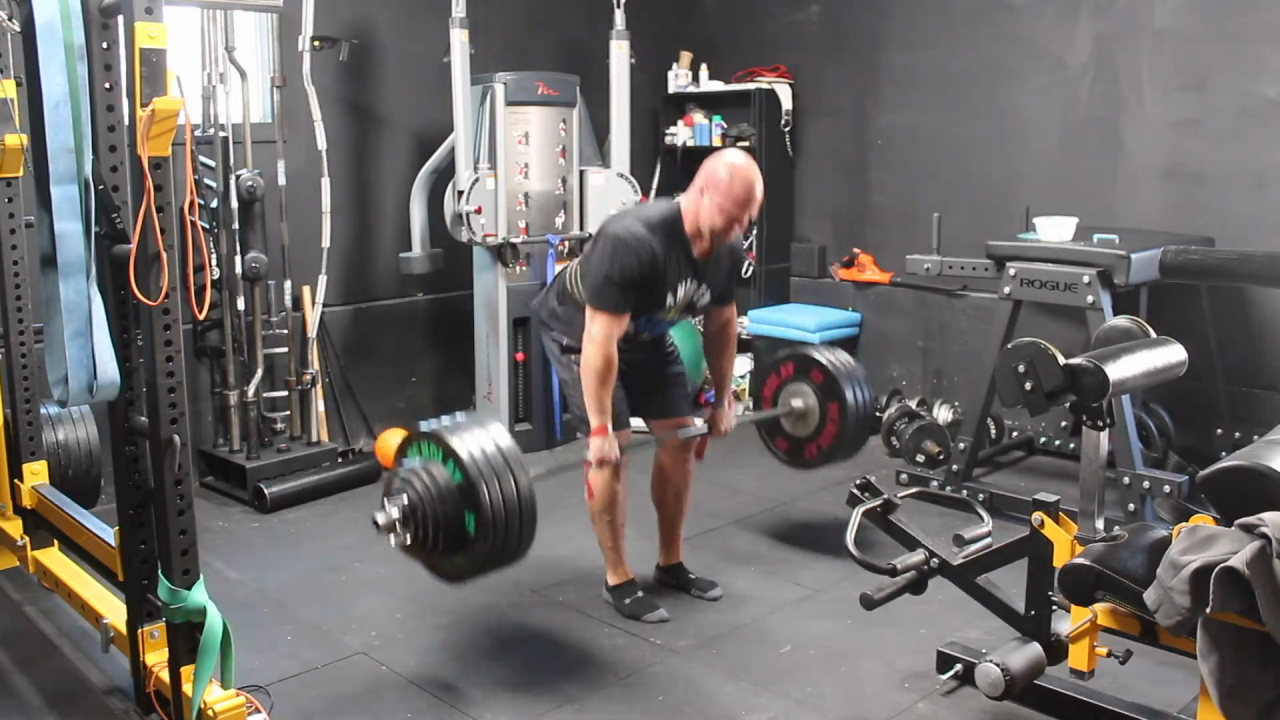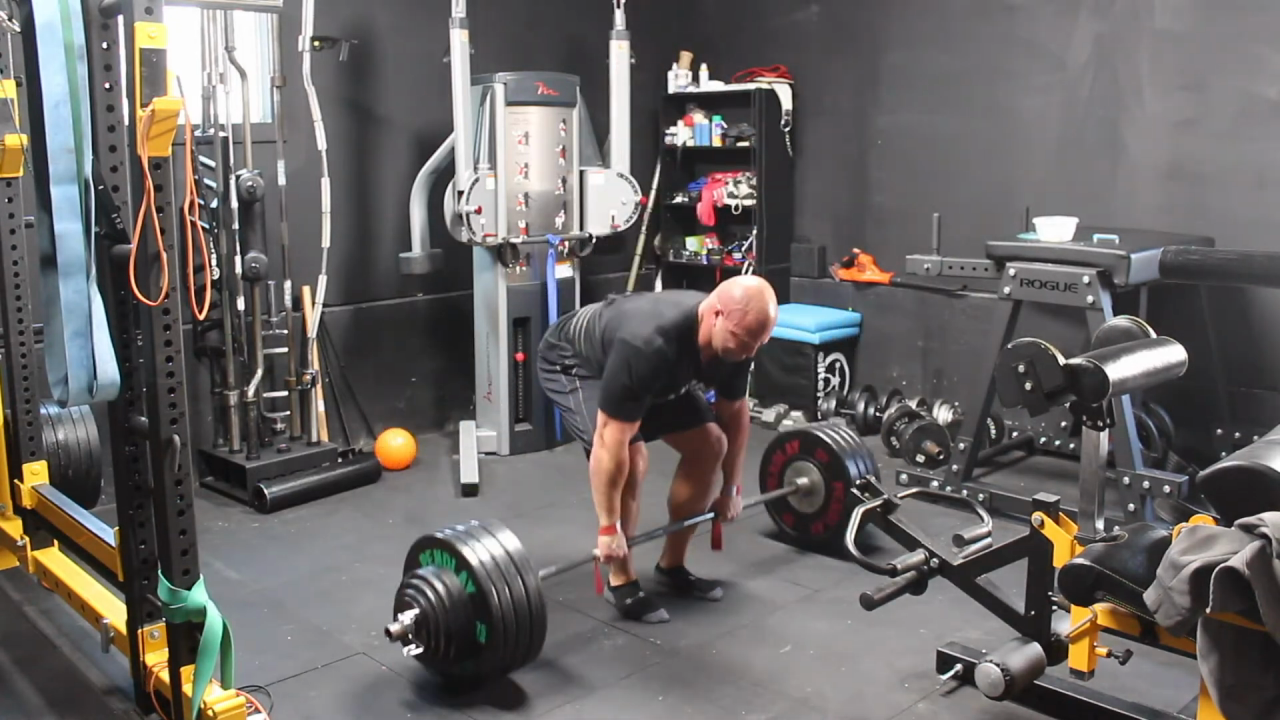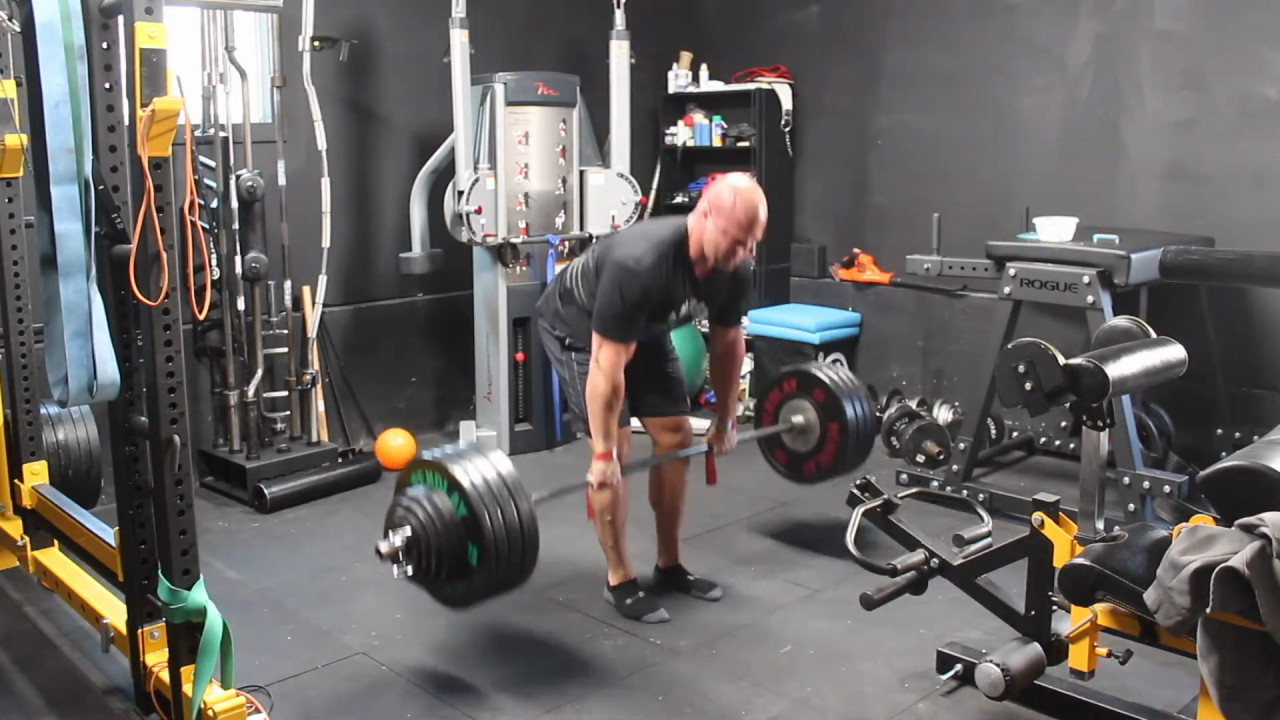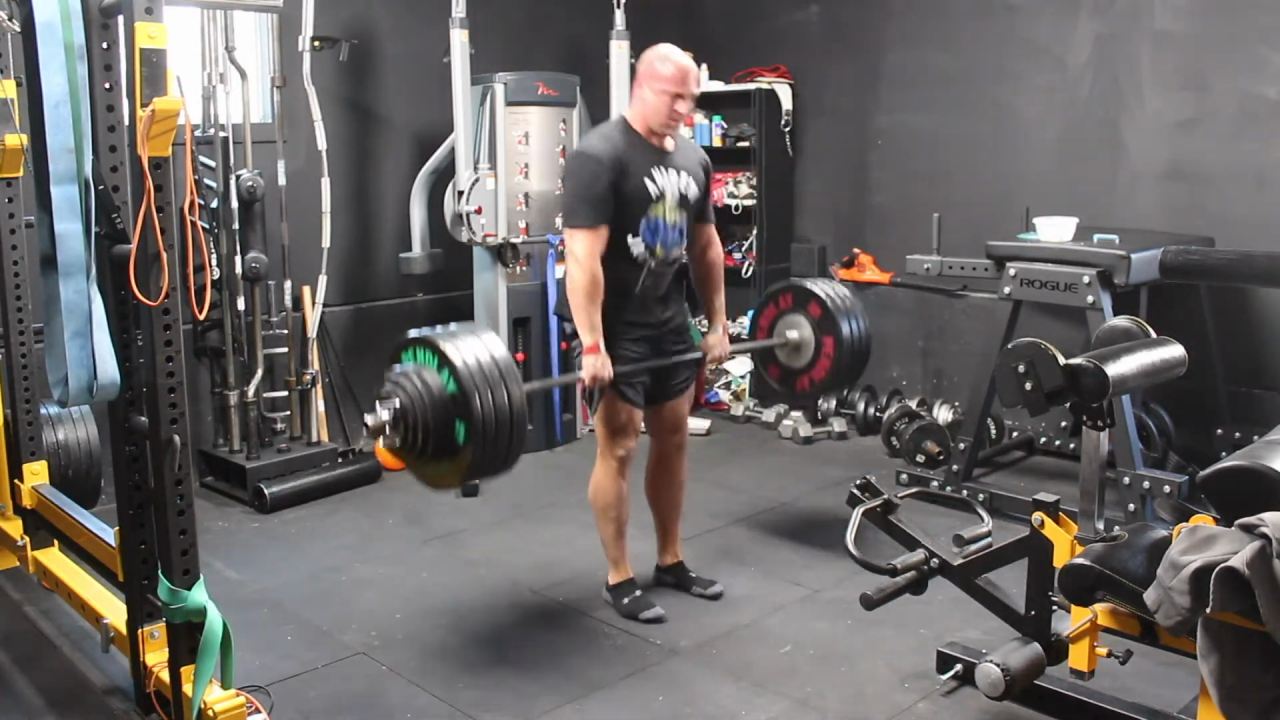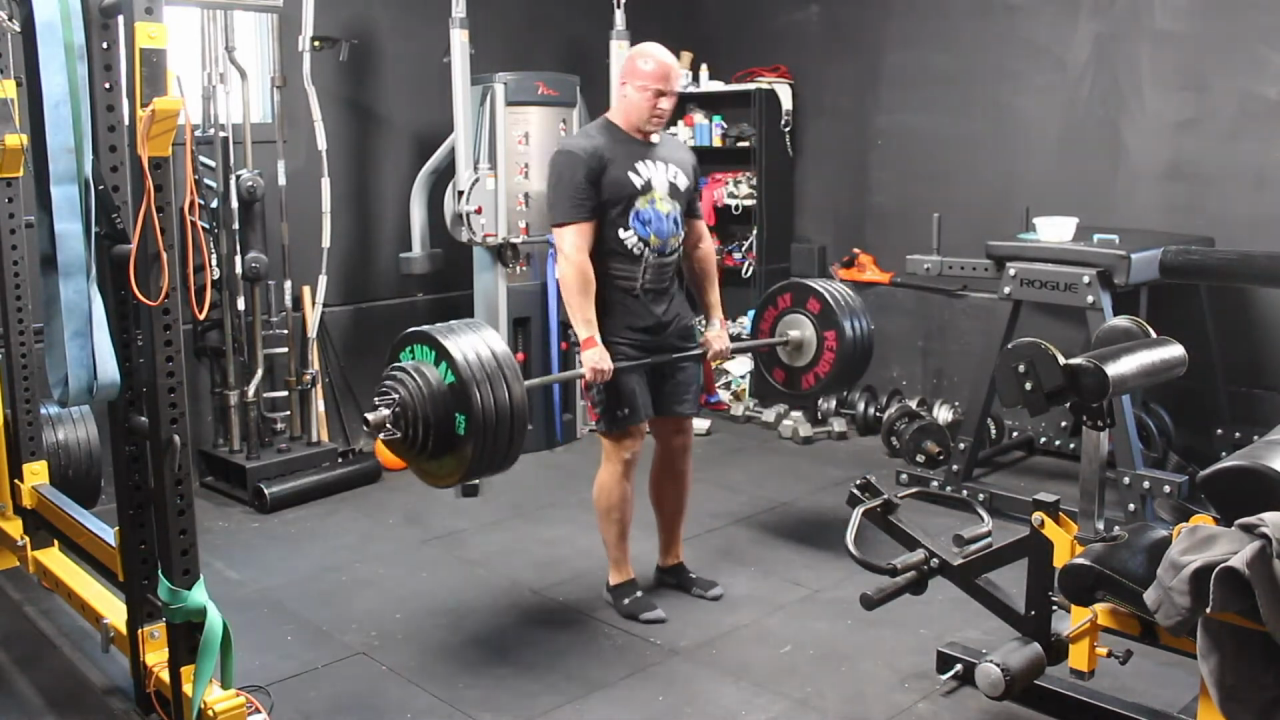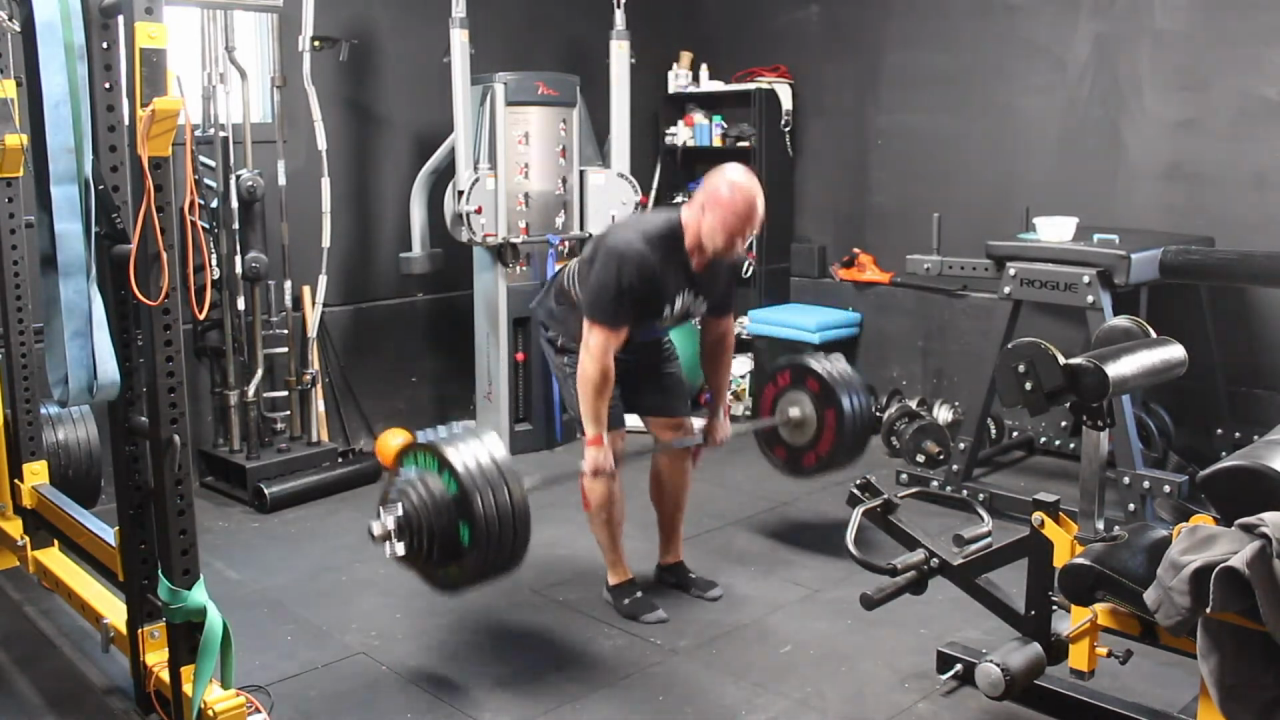
dt=0.4s
person 1, frame 1
left shoulder: (727, 247)
right shoulder: (632, 241)
left elbow: (721, 323)
right elbow: (601, 342)
left wrist: (723, 398)
right wrist: (599, 431)
left hip: (646, 337)
right hip: (576, 328)
left knee: (680, 440)
right knee: (614, 455)
left ankle: (671, 564)
right ankle: (618, 580)
person 1, frame 2
left shoulder: (735, 340)
right shoulder: (646, 344)
left elbow: (733, 414)
right elbow: (612, 443)
left wrist: (732, 488)
right wrist: (609, 528)
right hip: (574, 363)
left knee: (709, 446)
right knee: (630, 461)
left ankle: (671, 566)
right ankle: (621, 582)
person 1, frame 3
left shoulder: (733, 269)
right shoulder: (639, 264)
left elbow: (727, 344)
right elbow: (608, 367)
left wrist: (725, 420)
right wrist: (603, 455)
left hip: (645, 331)
right hip: (578, 327)
left knee: (676, 436)
right knee: (616, 448)
left ankle: (669, 565)
right ankle: (620, 580)
person 1, frame 4
left shoulder: (693, 158)
right shoulder: (599, 155)
left elbow: (707, 245)
right elbow: (583, 259)
left wrist: (717, 323)
right wrist: (592, 348)
left hip: (666, 314)
right hip: (610, 317)
left knee: (672, 437)
right knee: (618, 443)
left ankle: (671, 562)
right ankle: (619, 580)
person 1, frame 5
left shoulder: (679, 155)
right shoulder: (582, 154)
left elbow: (698, 241)
right elbow: (572, 254)
left wrist: (715, 319)
right wrist: (589, 341)
left hip: (673, 322)
right hip: (614, 330)
left knee: (677, 444)
right knee: (623, 450)
left ankle: (672, 563)
right ankle: (620, 581)
person 1, frame 6
left shoulder: (724, 257)
right shoulder: (631, 252)
left elbow: (718, 333)
right elbow: (598, 352)
left wrist: (718, 408)
right wrist: (595, 440)
left hip: (644, 336)
right hip: (574, 330)
left knee: (678, 438)
right knee: (610, 457)
left ankle: (671, 563)
right ankle: (618, 580)
